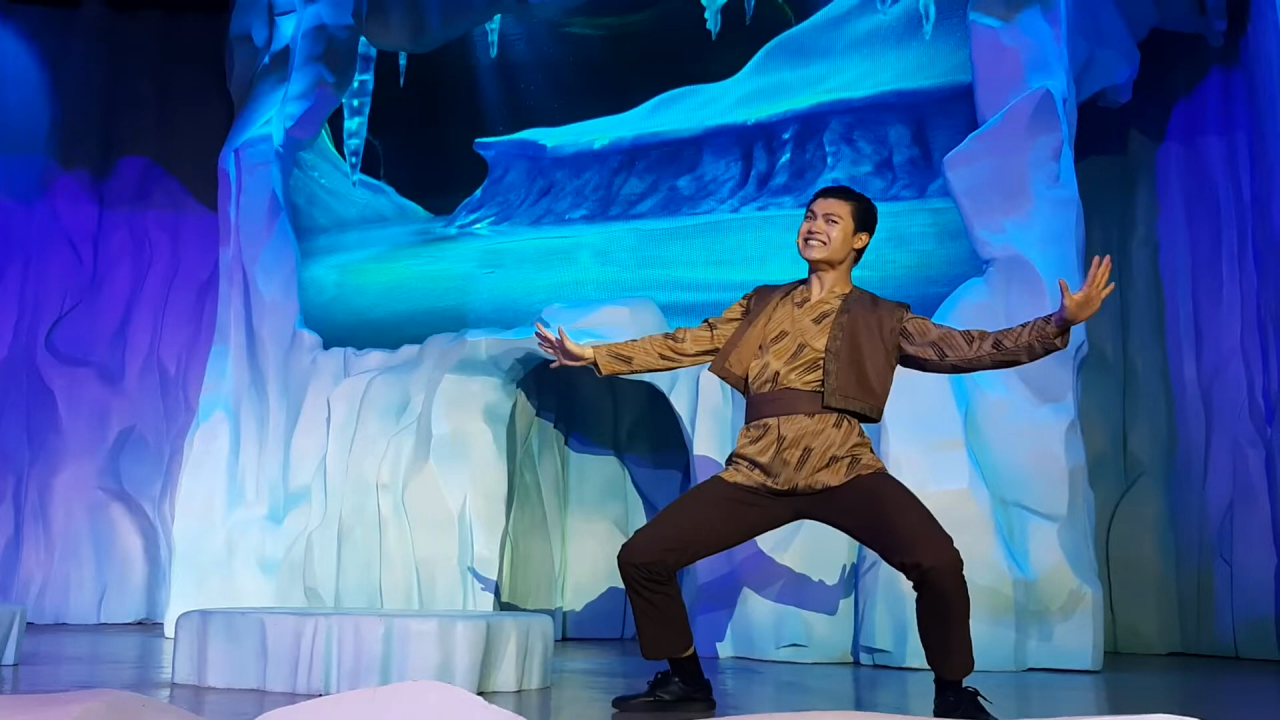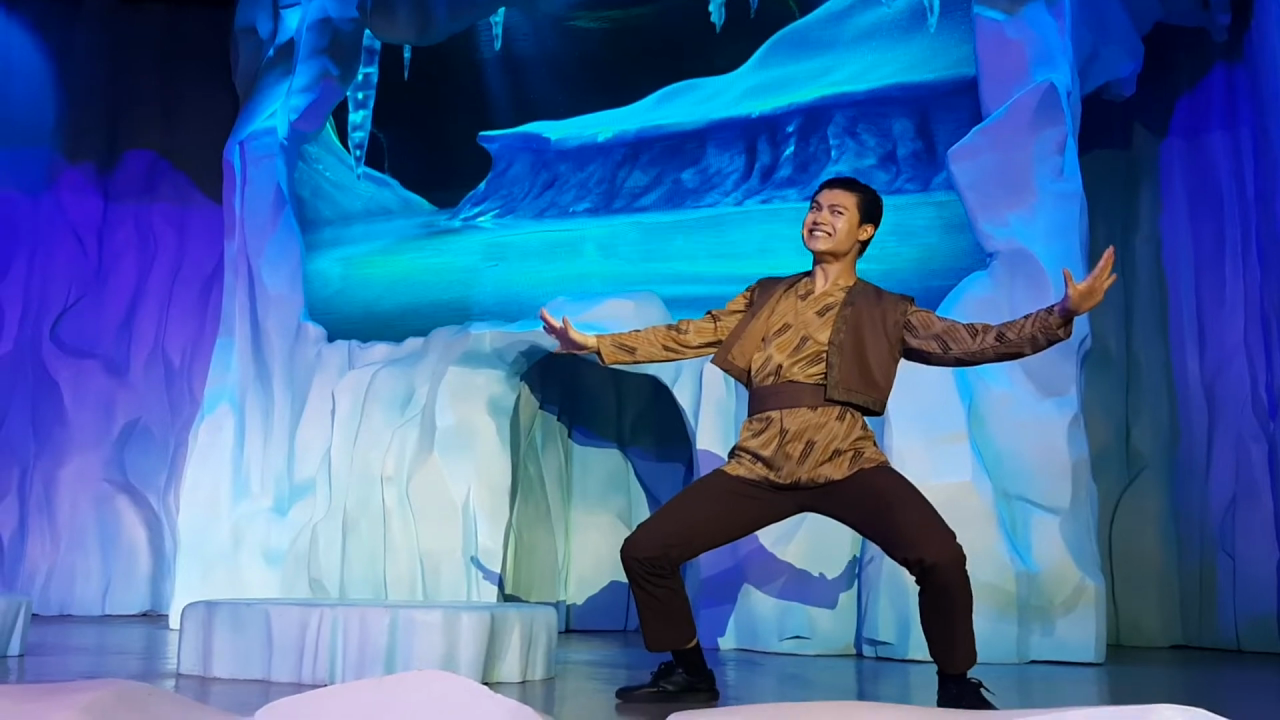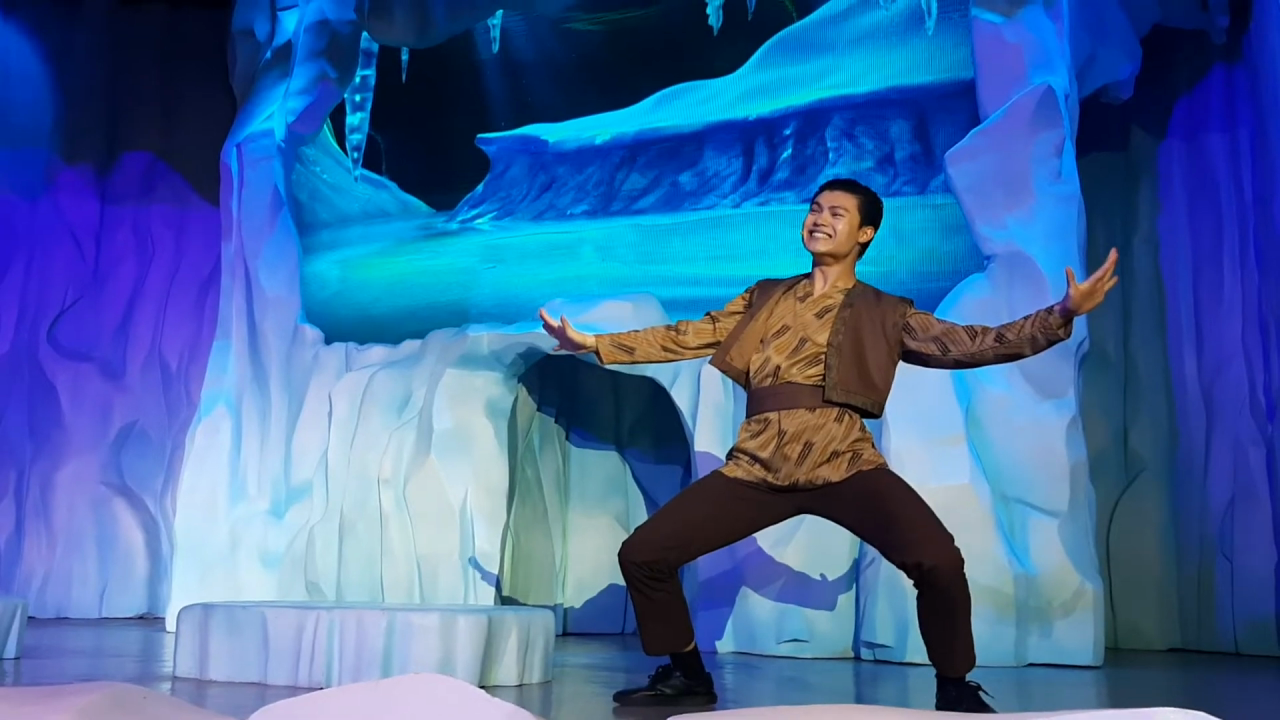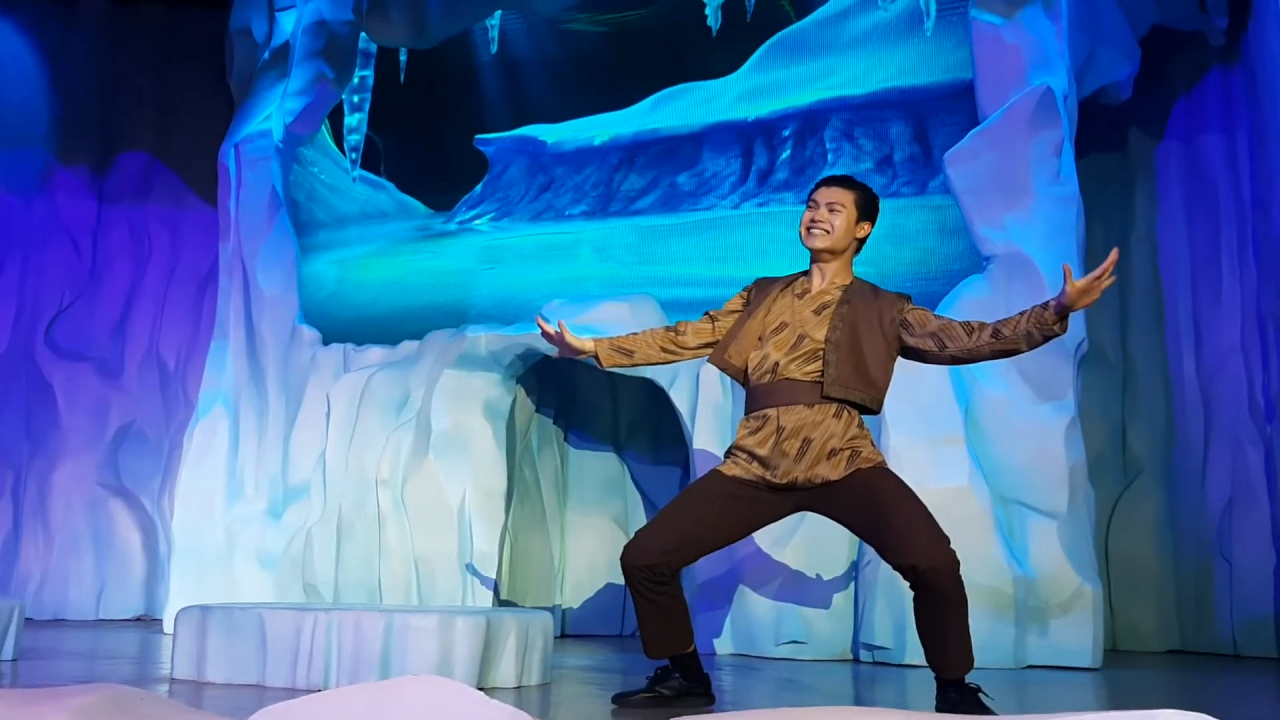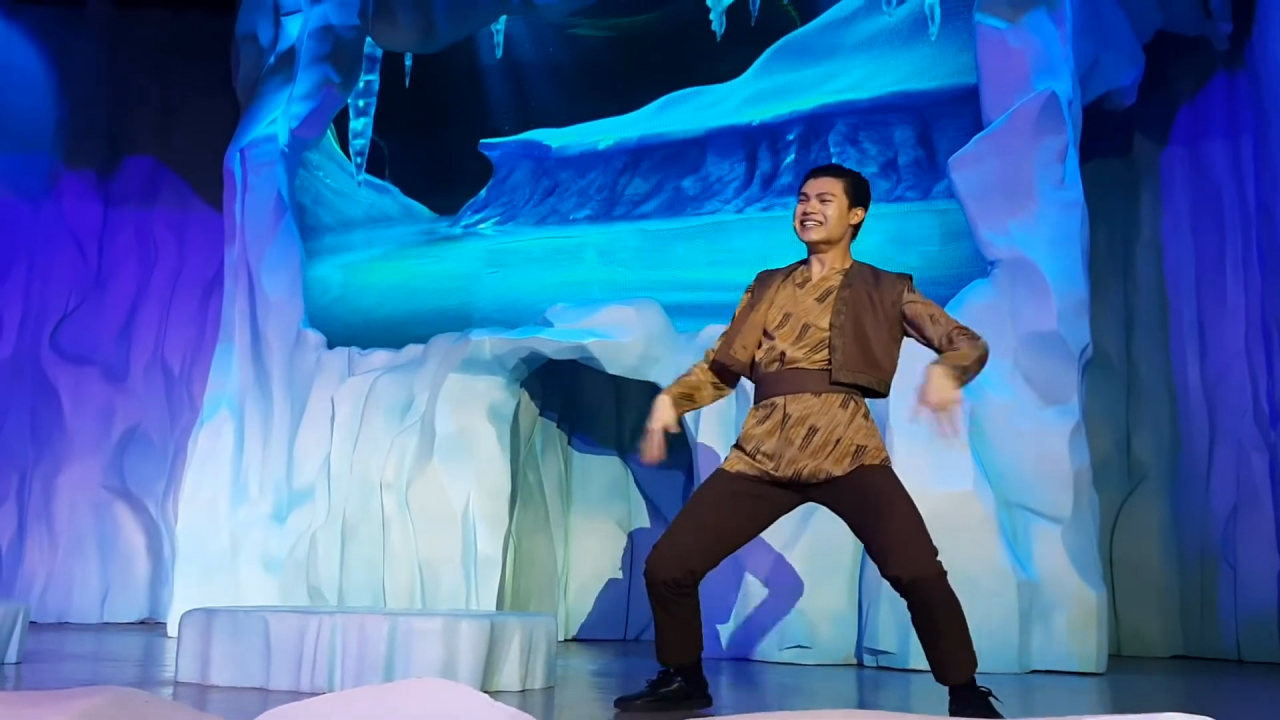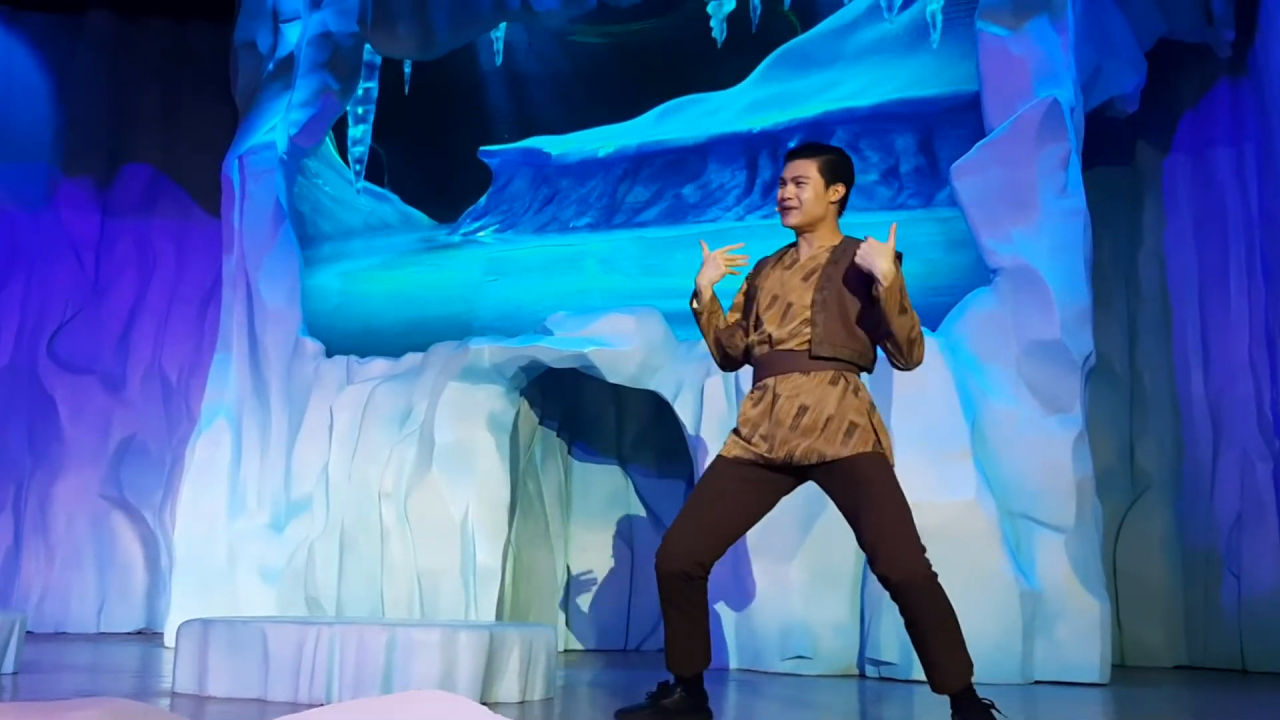
dt=0.5s
person 1, frame 1
left shoulder: (882, 319)
right shoulder: (762, 304)
left elbow: (963, 349)
right elbow: (686, 344)
left wrist: (1058, 323)
right wrist: (594, 355)
left hip: (842, 468)
right hip: (755, 472)
left knee: (939, 564)
right knee: (641, 557)
person 1, frame 2
left shoulder: (887, 312)
right shoulder: (765, 297)
left elbow: (969, 342)
right elbow: (690, 335)
left wrist: (1062, 314)
right wrist: (596, 343)
left hip: (846, 462)
right hip: (758, 465)
left knee: (941, 558)
right knee: (644, 550)
left ankle: (956, 686)
right ankle: (689, 673)
person 1, frame 3
left shoulder: (886, 314)
right shoulder: (764, 298)
left elbow: (970, 344)
right elbow: (688, 337)
left wrist: (1062, 314)
right wrist: (593, 343)
left hip: (843, 464)
right hip: (756, 467)
left knee: (940, 562)
right knee: (642, 554)
left ankle: (955, 688)
right ankle: (687, 676)
person 1, frame 4
left shoulder: (883, 310)
right shoulder: (762, 296)
left elbow: (965, 340)
right elbow: (686, 338)
left wrist: (1057, 310)
right wrist: (591, 347)
left hip: (842, 460)
right hip: (754, 463)
left knee: (934, 563)
right knee: (644, 557)
person 1, frame 5
left shoulder: (886, 289)
right shoulder: (767, 286)
left elbow: (967, 344)
right elbow: (722, 363)
left wrist: (945, 371)
right wrist: (670, 398)
left hip: (847, 450)
right hip: (761, 454)
left knee: (918, 571)
right knee: (666, 566)
person 1, frame 6
left shoulder: (869, 260)
right shoulder: (765, 269)
left elbow: (908, 356)
right elbow: (729, 354)
left wrist: (886, 279)
right wrist: (705, 291)
left hip: (841, 428)
right hip: (761, 432)
left knee: (905, 568)
right knee: (677, 558)
